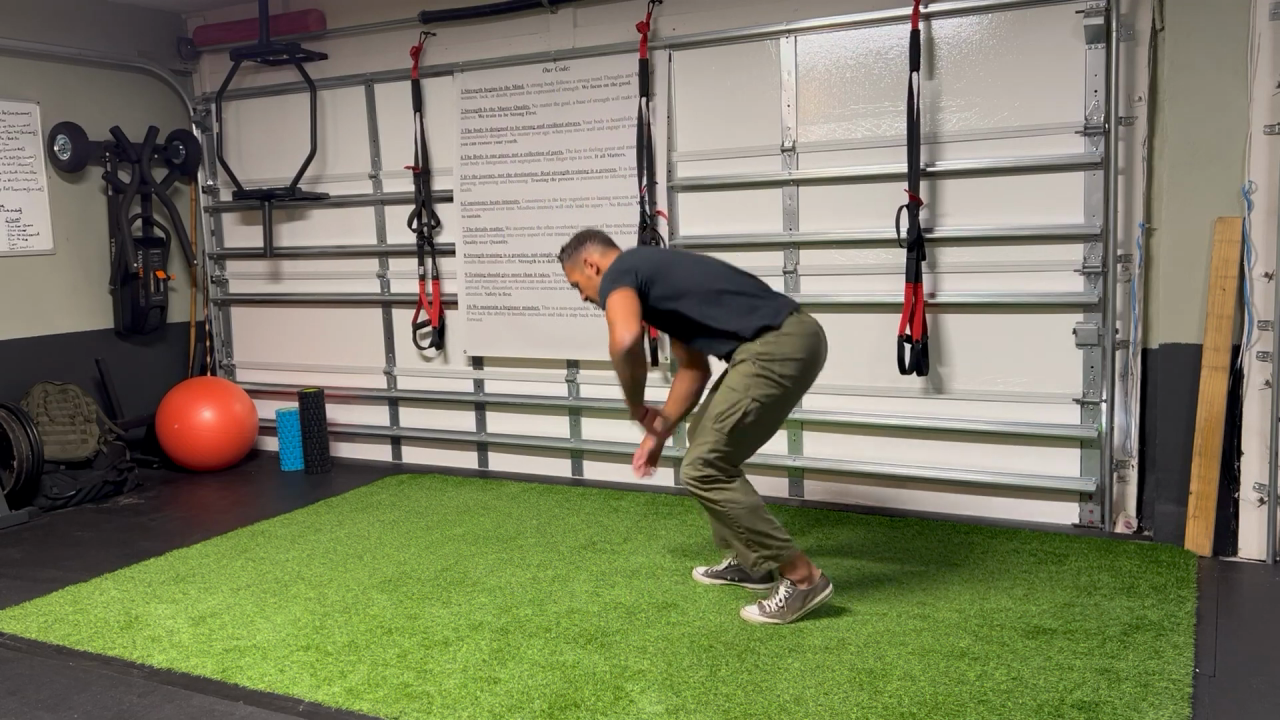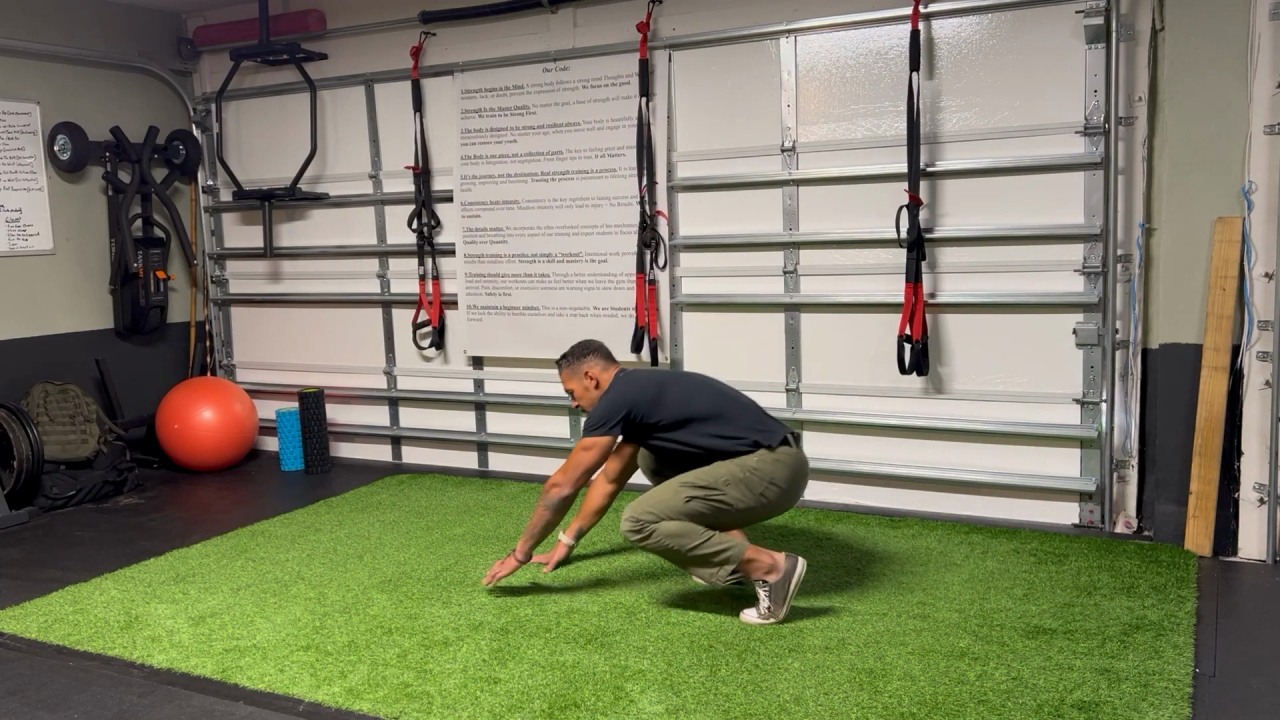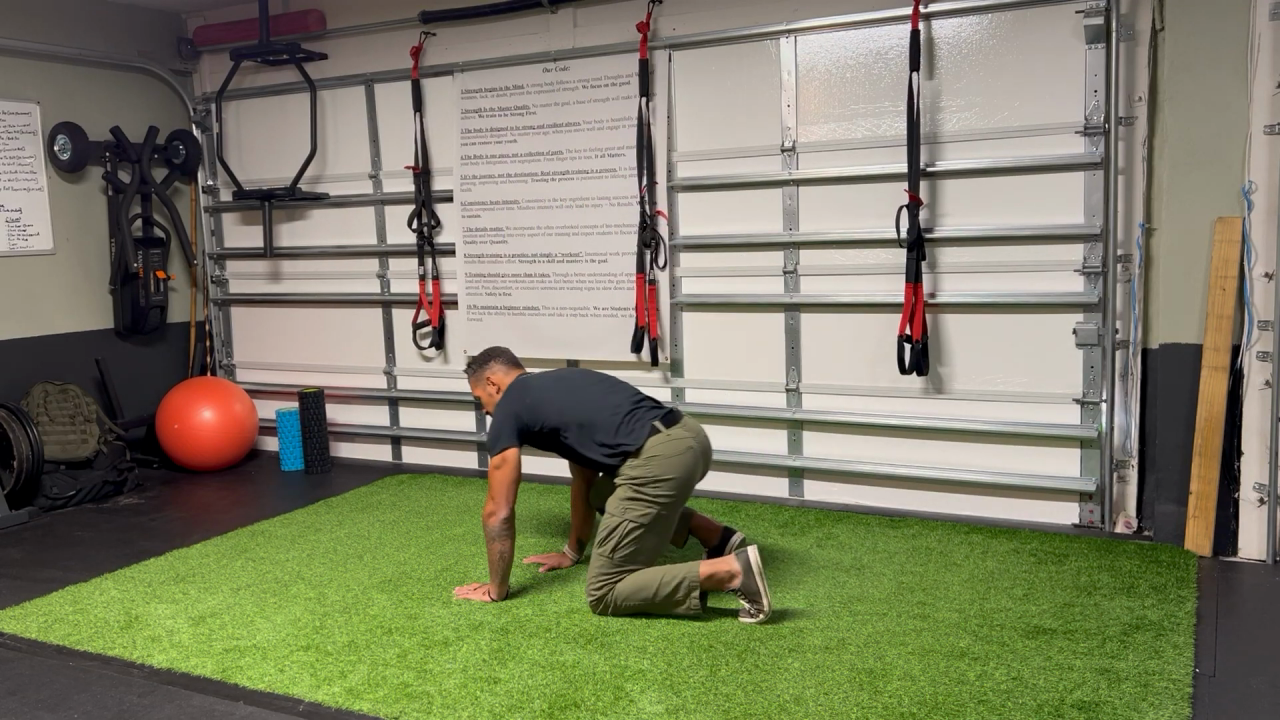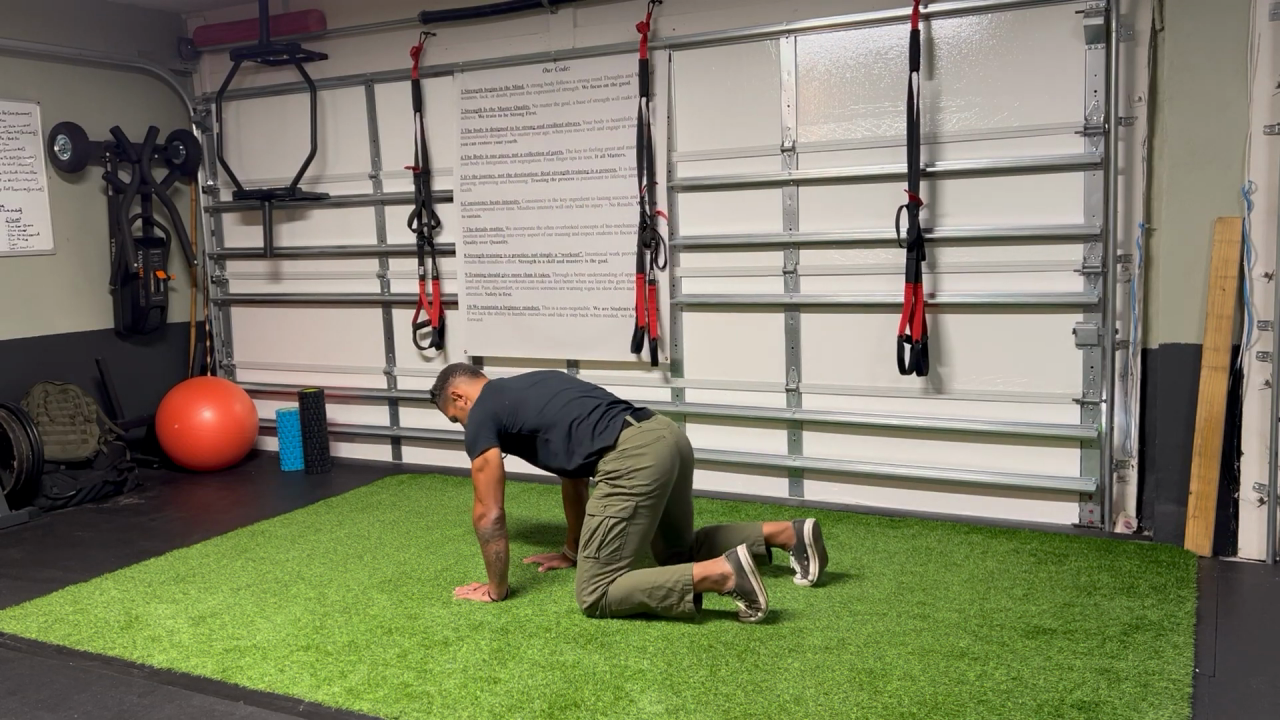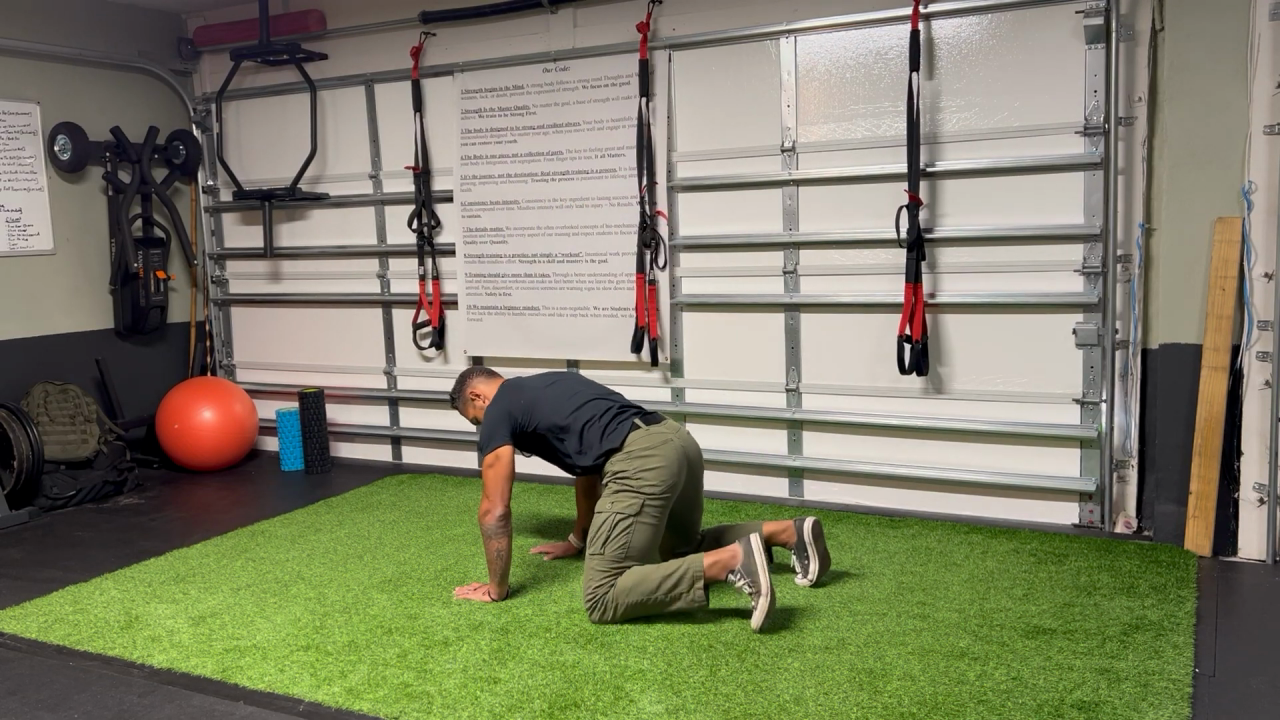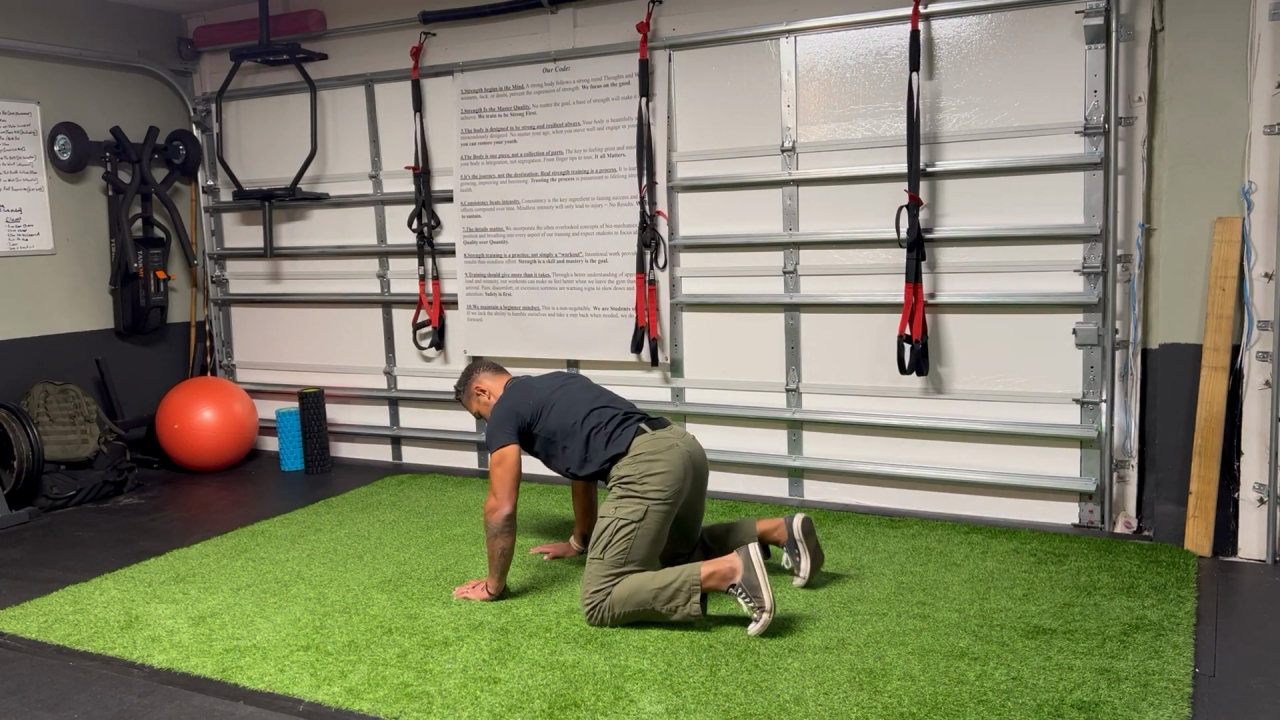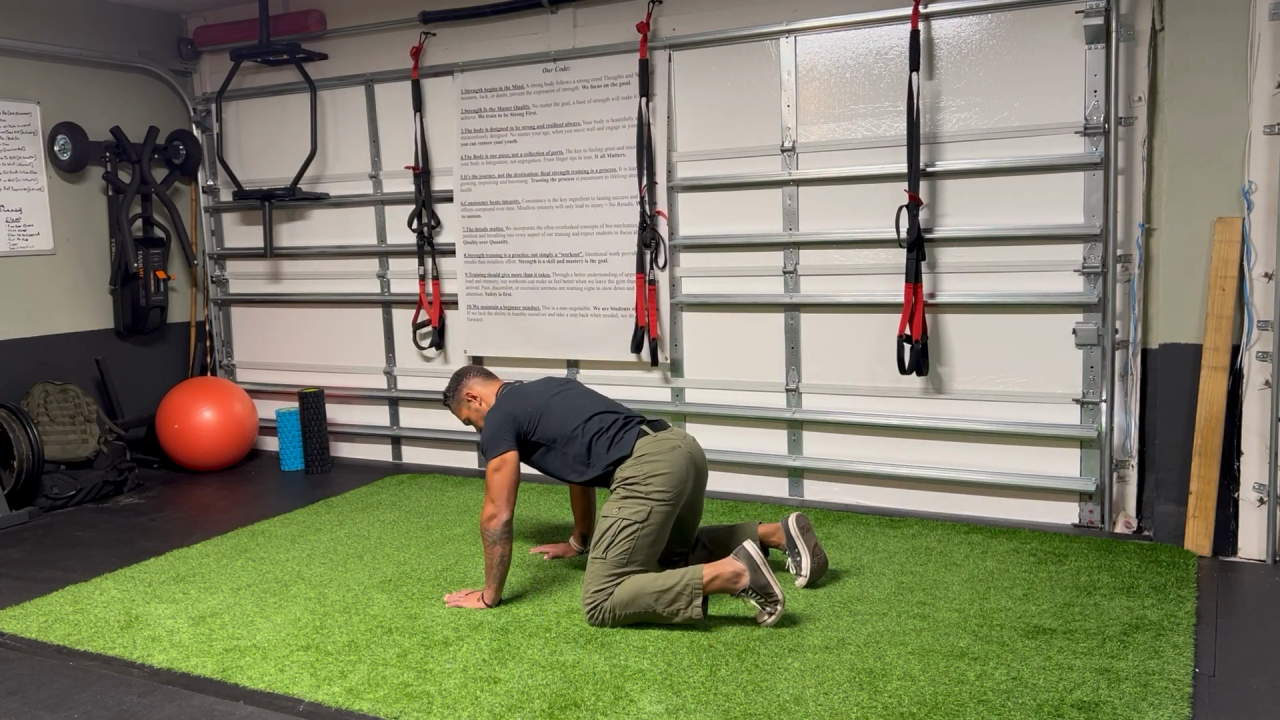
dt=0.5s
person 1, frame 1
left shoulder: (620, 273)
right shoulder: (654, 269)
left elbow: (625, 342)
right elbow: (692, 367)
left wrist: (639, 410)
right wrist: (660, 431)
left hip: (777, 348)
right hip: (795, 338)
left knee: (703, 471)
right knee: (713, 448)
left ankle: (801, 577)
right ankle: (750, 562)
person 1, frame 2
left shoulder: (619, 398)
right shoulder: (639, 392)
left elbow: (564, 485)
right elbow: (609, 477)
left wrist: (521, 553)
right wrist: (566, 541)
left hip: (771, 468)
right hip: (768, 458)
left knee: (639, 522)
right knee: (653, 461)
left ankle: (771, 566)
right ankle: (736, 548)
person 1, frame 3
left shoulder: (508, 410)
right shoulder: (559, 385)
left elbow: (499, 511)
right elbow: (585, 480)
left wrist: (496, 589)
right wrist: (572, 552)
left hip: (663, 457)
right hip: (691, 438)
left knee: (605, 593)
right knee: (602, 496)
left ankle: (730, 571)
right ankle: (717, 538)
person 1, frame 4
left shoulder: (482, 415)
right shoulder: (529, 388)
left elbow: (489, 514)
right elbow: (574, 473)
left wrist: (496, 588)
right wrist: (572, 552)
left hip: (634, 459)
right hip: (666, 436)
left knee: (596, 597)
right knee: (677, 551)
left ankle: (722, 574)
right ankle: (788, 533)
person 1, frame 5
left shoulder: (498, 413)
right shoulder: (543, 389)
left elbow: (495, 509)
left wrist: (496, 587)
right wrist: (575, 542)
left hip: (642, 463)
right hip: (676, 441)
left knee: (603, 600)
right knee: (681, 549)
left ankle: (731, 559)
right ankle: (790, 533)
person 1, frame 6
left shoulder: (505, 410)
right shoulder: (554, 384)
left elbow: (501, 508)
right elbow: (584, 466)
left wrist: (494, 585)
right wrist: (579, 542)
left hip: (647, 468)
right hip: (683, 447)
left knee: (600, 604)
right knee: (681, 551)
left ankle: (728, 570)
right ankle: (780, 530)
person 1, frame 7
left shoulder: (500, 418)
right shoulder: (544, 392)
left elbow: (497, 515)
left wrist: (490, 595)
right wrist: (578, 542)
left hip: (648, 470)
right hip: (682, 448)
left knee: (602, 605)
right knee: (676, 552)
left ankle: (731, 572)
right ankle: (778, 534)
